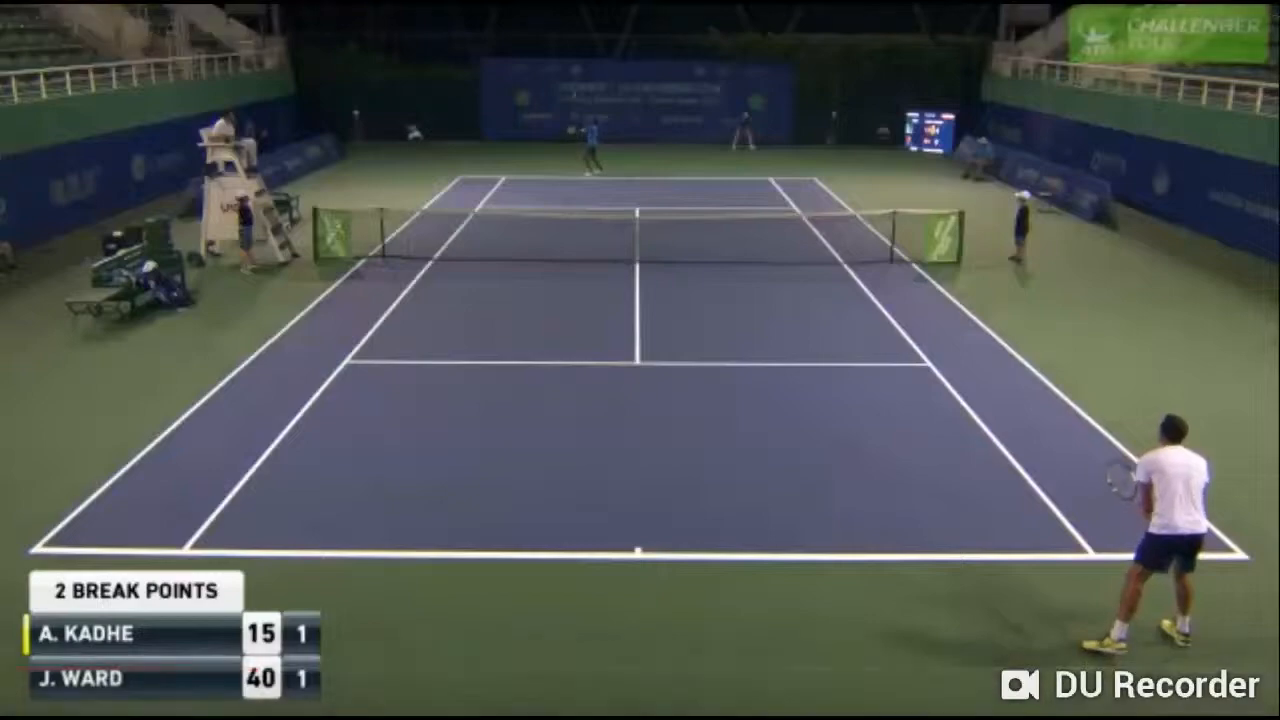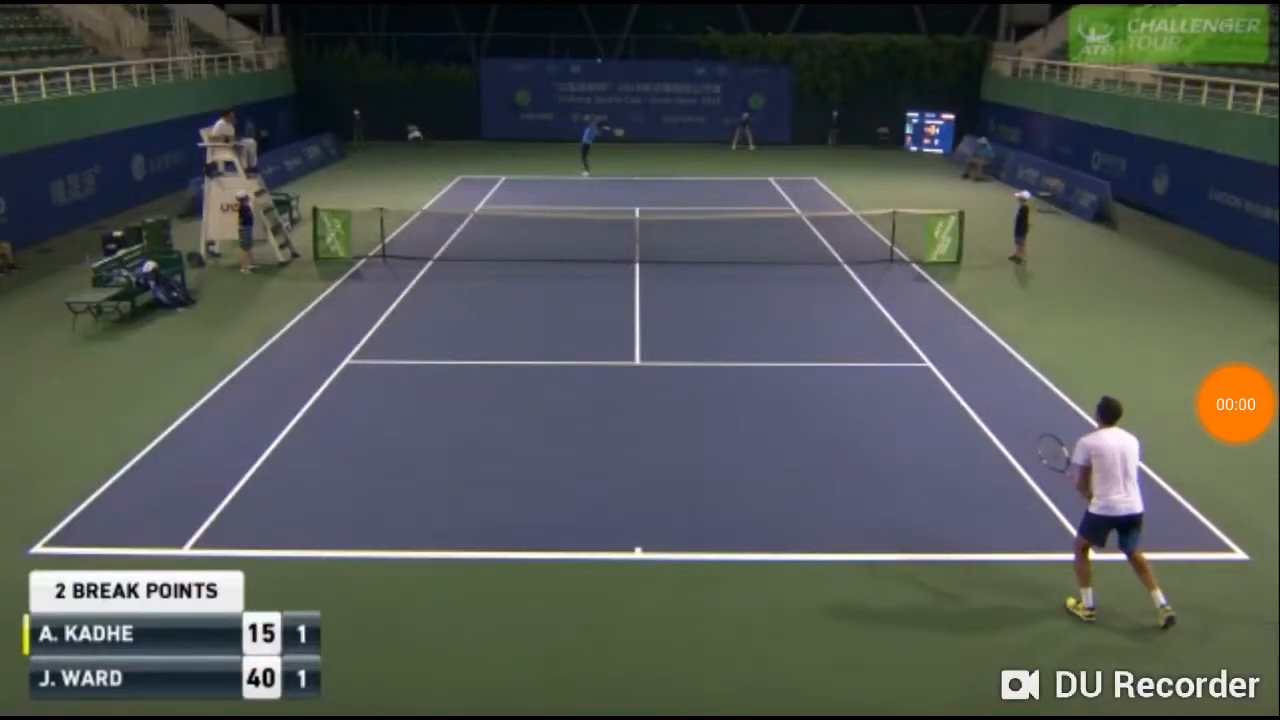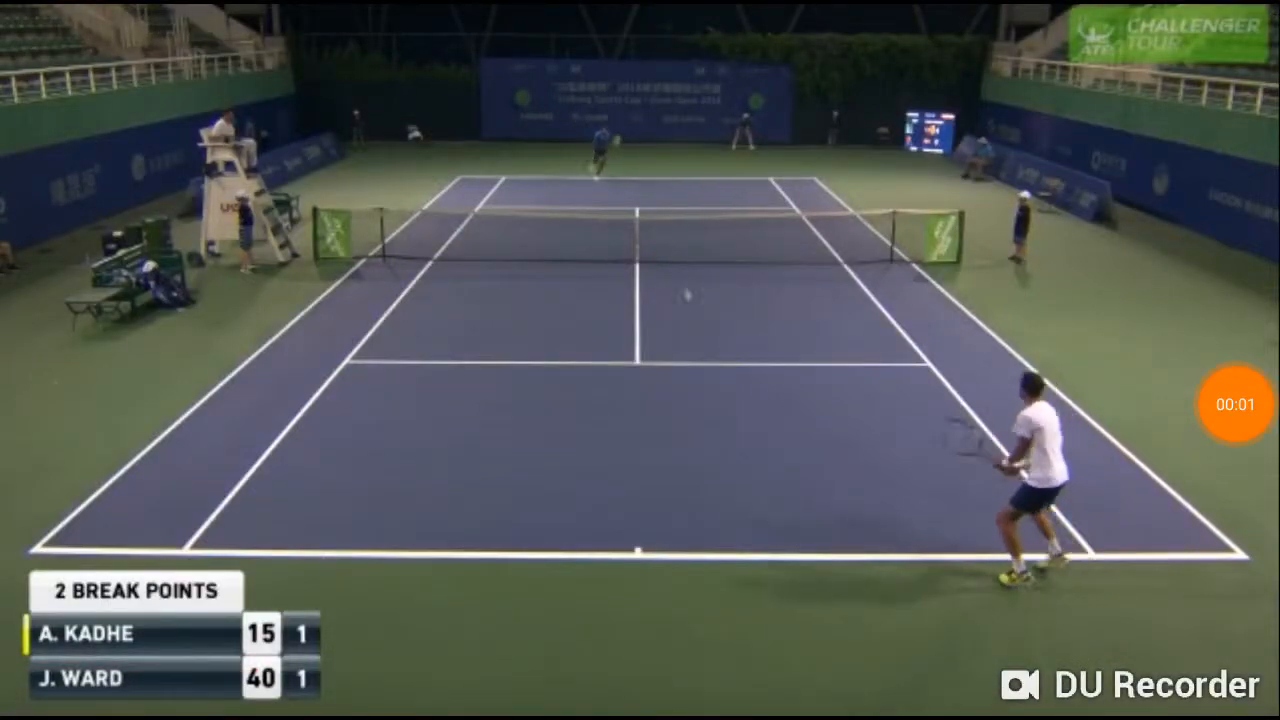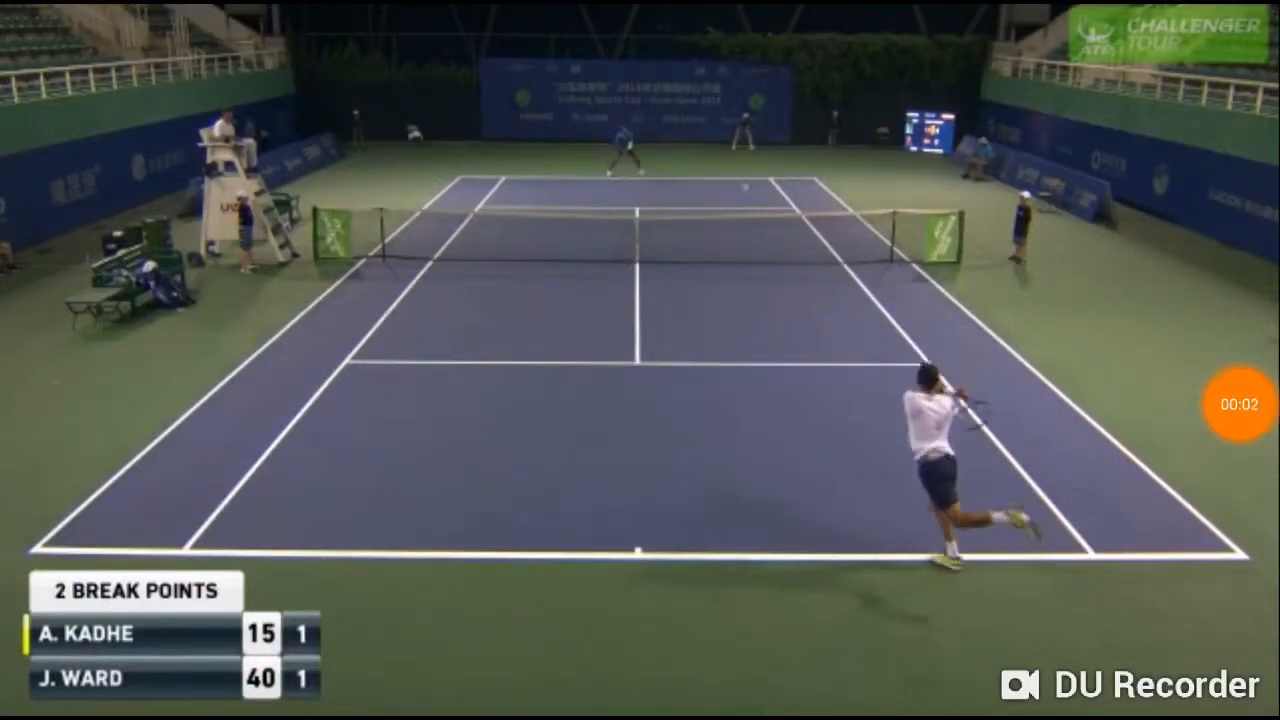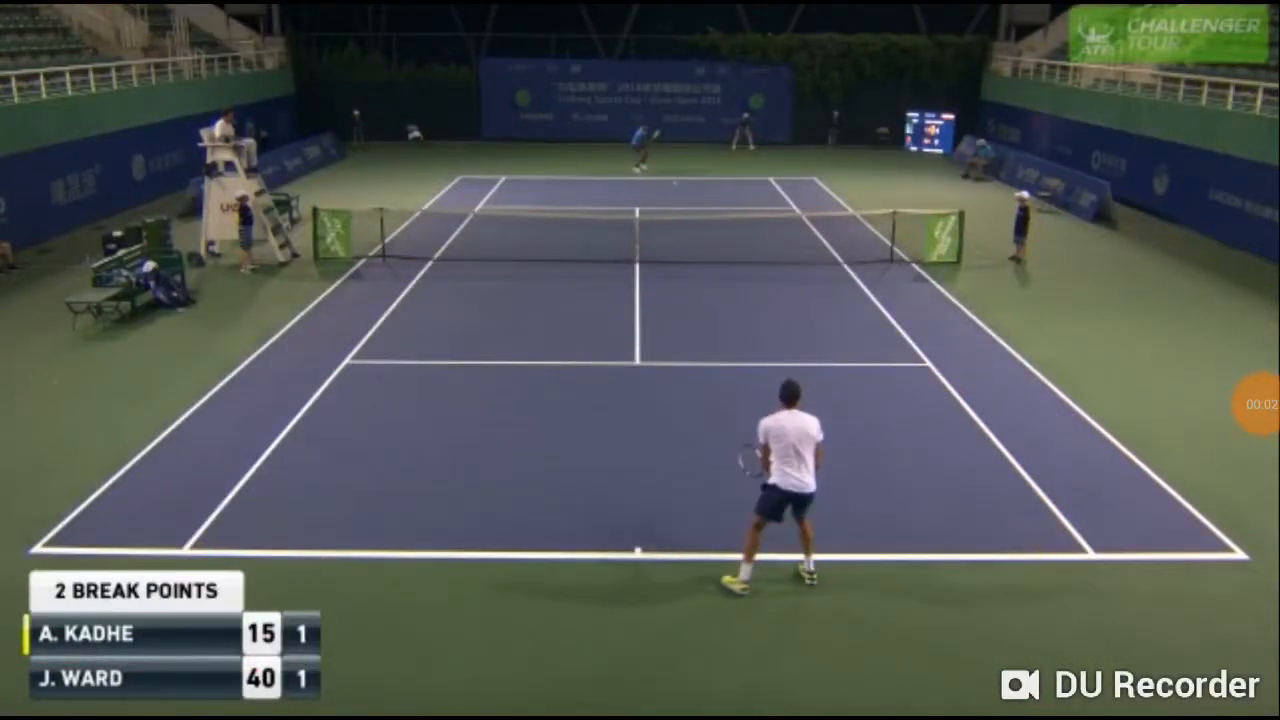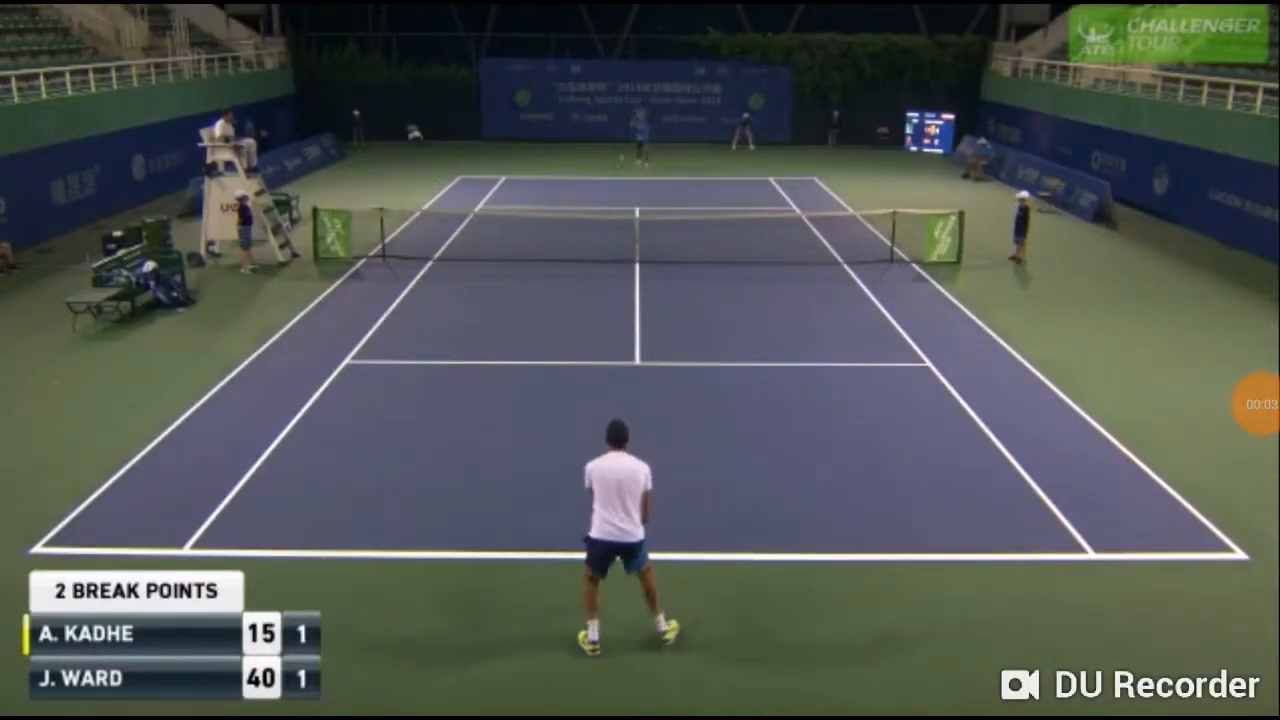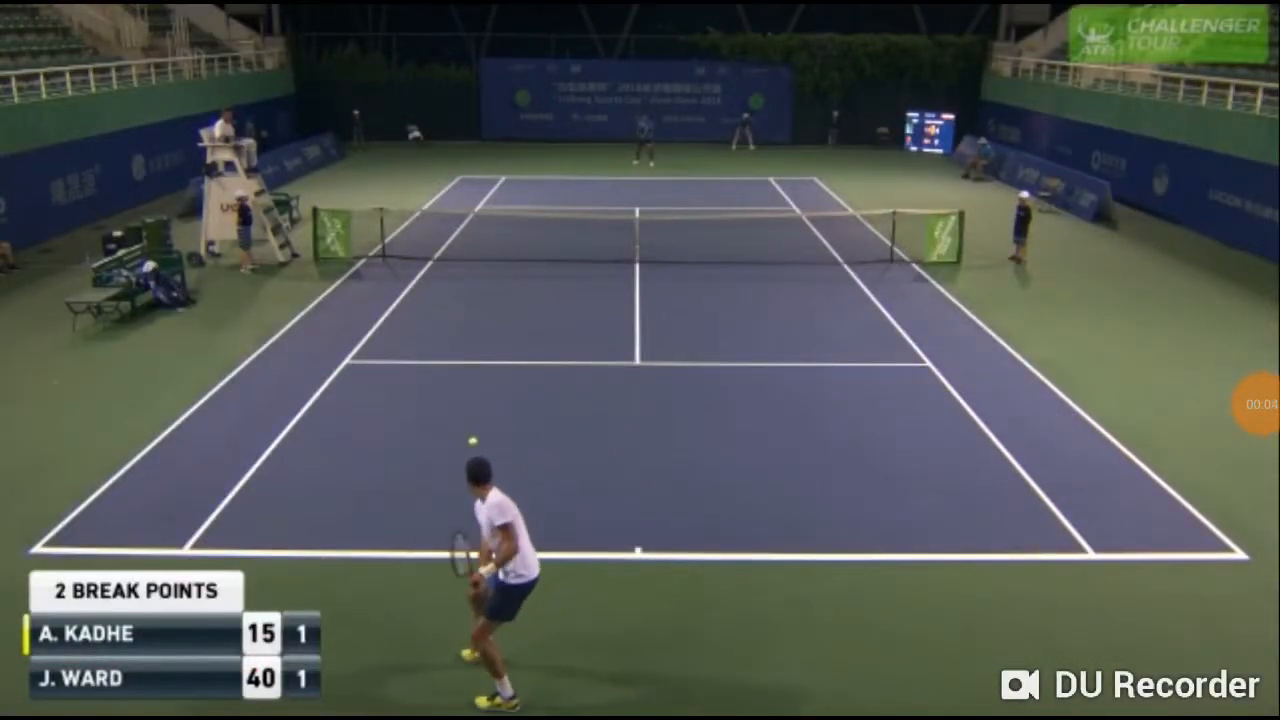
dt=0.7s
person 1, frame 1
left shoulder: (1149, 460)
right shoulder: (1200, 462)
left elbow: (1145, 505)
left hip: (1165, 530)
right hip: (1197, 529)
left knee: (1135, 578)
right knee: (1182, 574)
left ankle: (1117, 639)
right ankle: (1182, 631)
person 1, frame 2
left shoulder: (1087, 443)
right shoulder: (1132, 440)
left elbow: (1082, 484)
left wrist: (1088, 493)
left hip: (1104, 509)
right hip: (1134, 508)
left knee: (1081, 549)
right knee: (1135, 557)
left ankle: (1086, 606)
right ankle: (1163, 607)
person 1, frame 3
left shoulder: (1026, 416)
right shoulder: (1047, 409)
left elbow: (1020, 451)
left wrist: (1006, 463)
right wrist: (1017, 466)
left hip: (1043, 481)
right hip: (1056, 476)
left knee: (1005, 519)
right knee: (1036, 510)
left ankle: (1020, 572)
right ankle: (1057, 552)
person 1, frame 4
left shoulder: (911, 398)
right shoulder: (948, 403)
left wrist: (952, 395)
left hip: (930, 464)
right hip: (946, 459)
left knee: (958, 519)
right knee: (939, 506)
left ankle: (1010, 517)
right ankle: (952, 555)
person 1, frame 5
left shoulder: (767, 423)
right shoulder: (813, 422)
left elbow: (765, 460)
right elbow: (817, 461)
left hip: (779, 486)
right hip: (807, 487)
left knee: (755, 527)
right knee: (802, 521)
left ankle: (742, 579)
right ankle: (810, 568)
person 1, frame 6
left shoulder: (593, 467)
right shoulder: (642, 468)
right elbow: (646, 513)
left hip: (601, 536)
right hip: (632, 537)
left knee: (590, 580)
right knee: (646, 575)
left ankle: (592, 638)
right ankle: (663, 628)
person 1, frame 7
left shoulder: (496, 503)
right shoulder: (482, 504)
left elbow: (511, 546)
right elbow: (487, 543)
left wrist: (486, 571)
right wrist: (480, 573)
left hip: (518, 576)
right hip: (513, 572)
left knee: (479, 634)
right knee: (476, 597)
left ankle: (508, 696)
right ankle: (486, 652)
